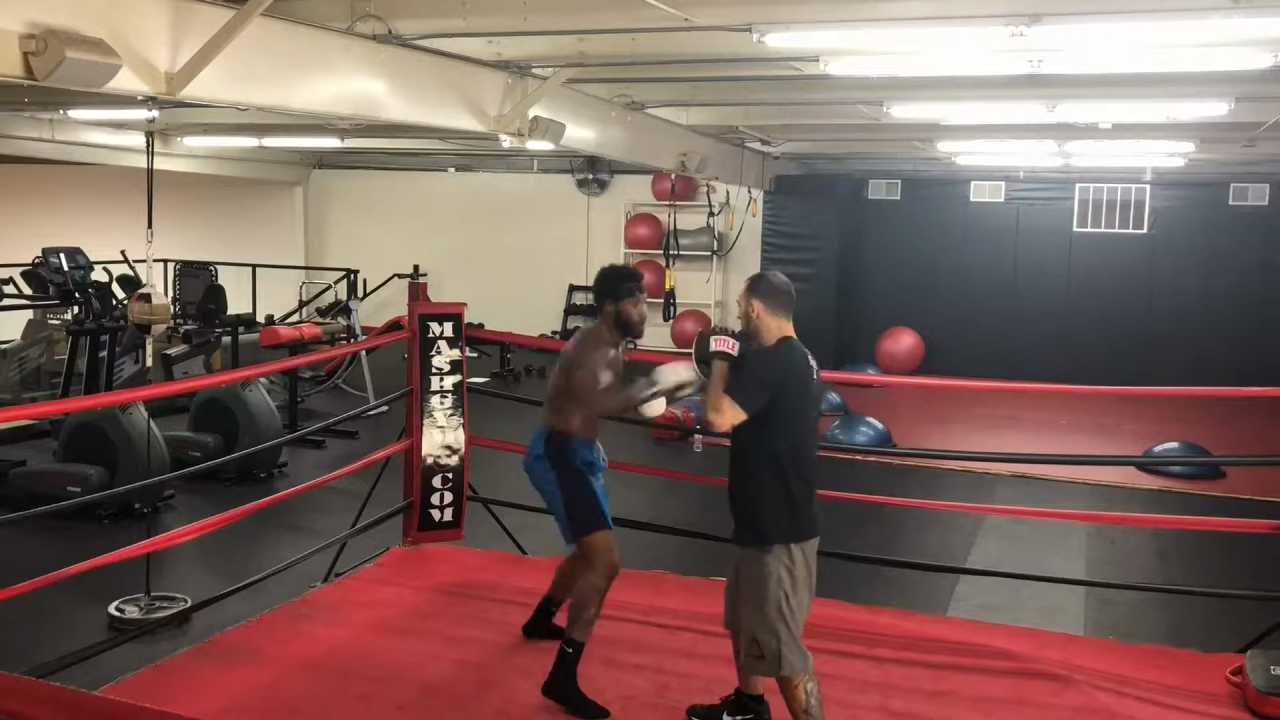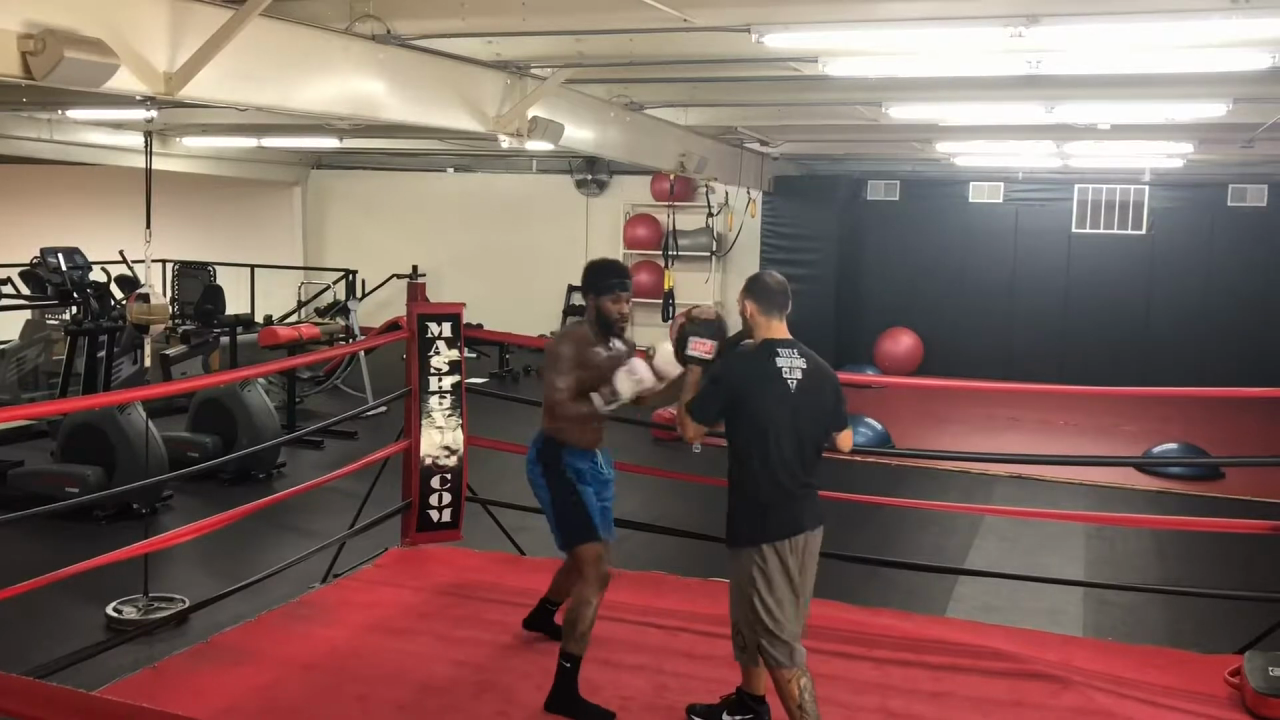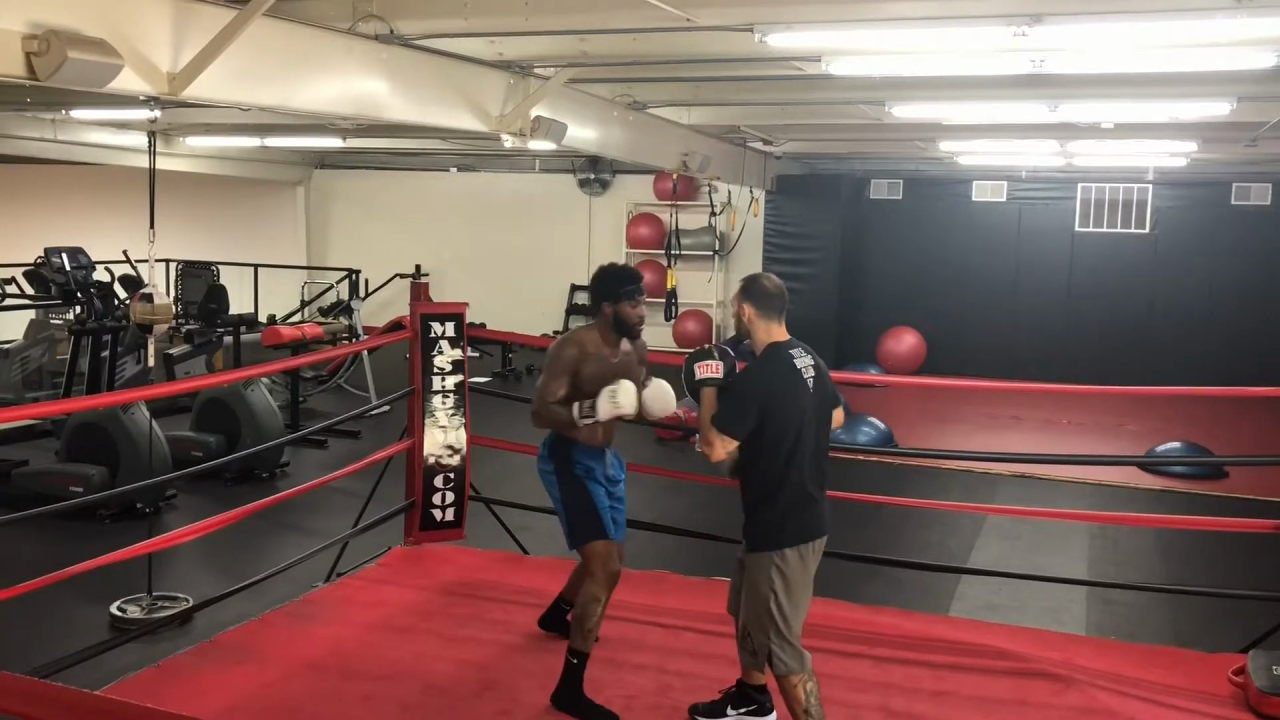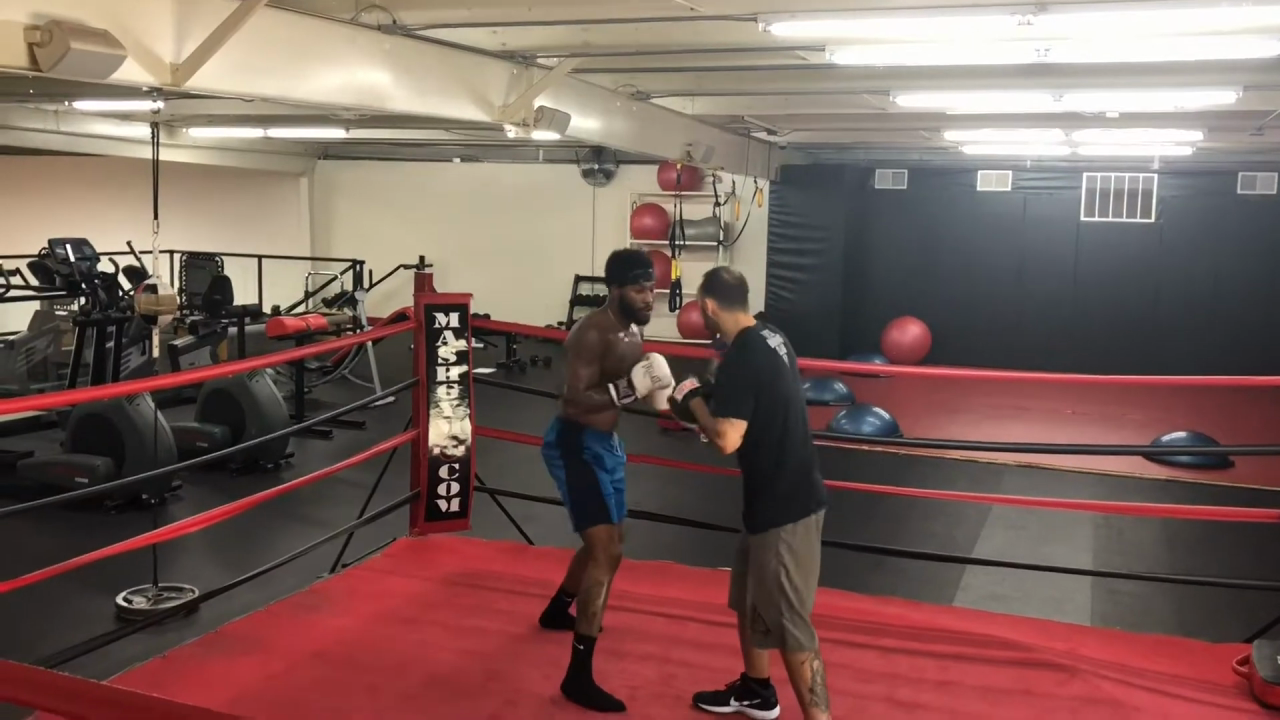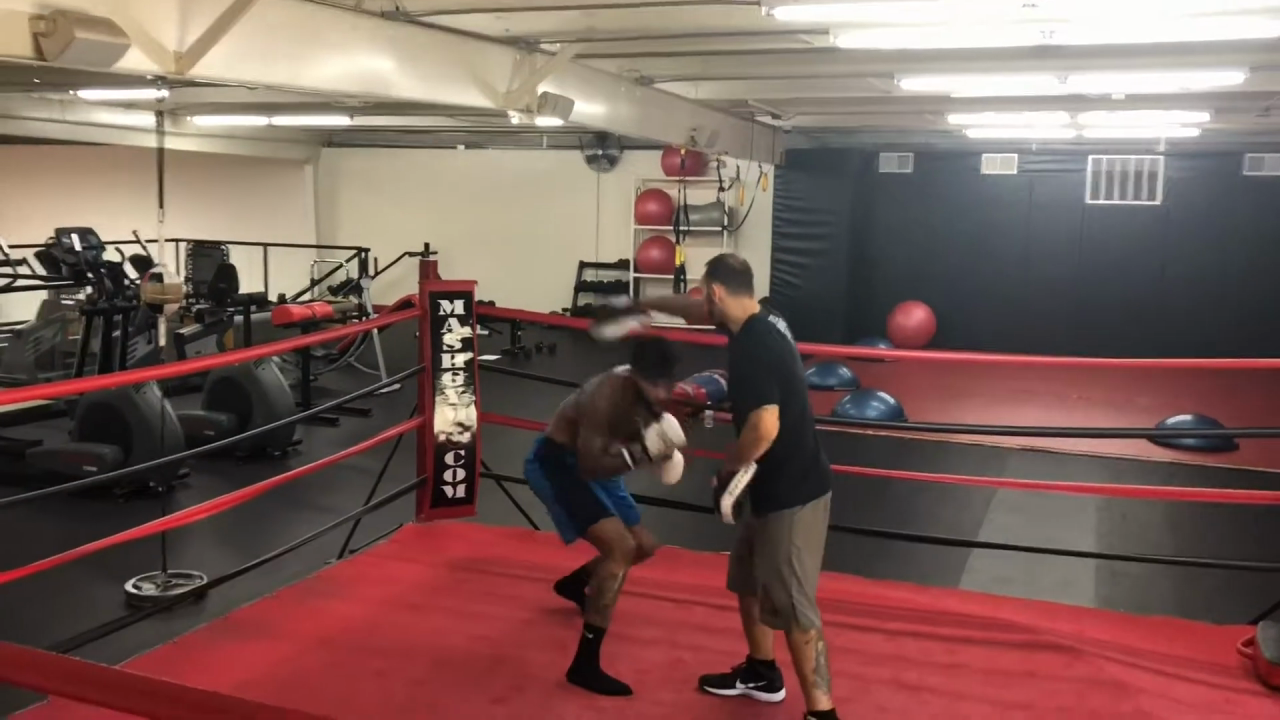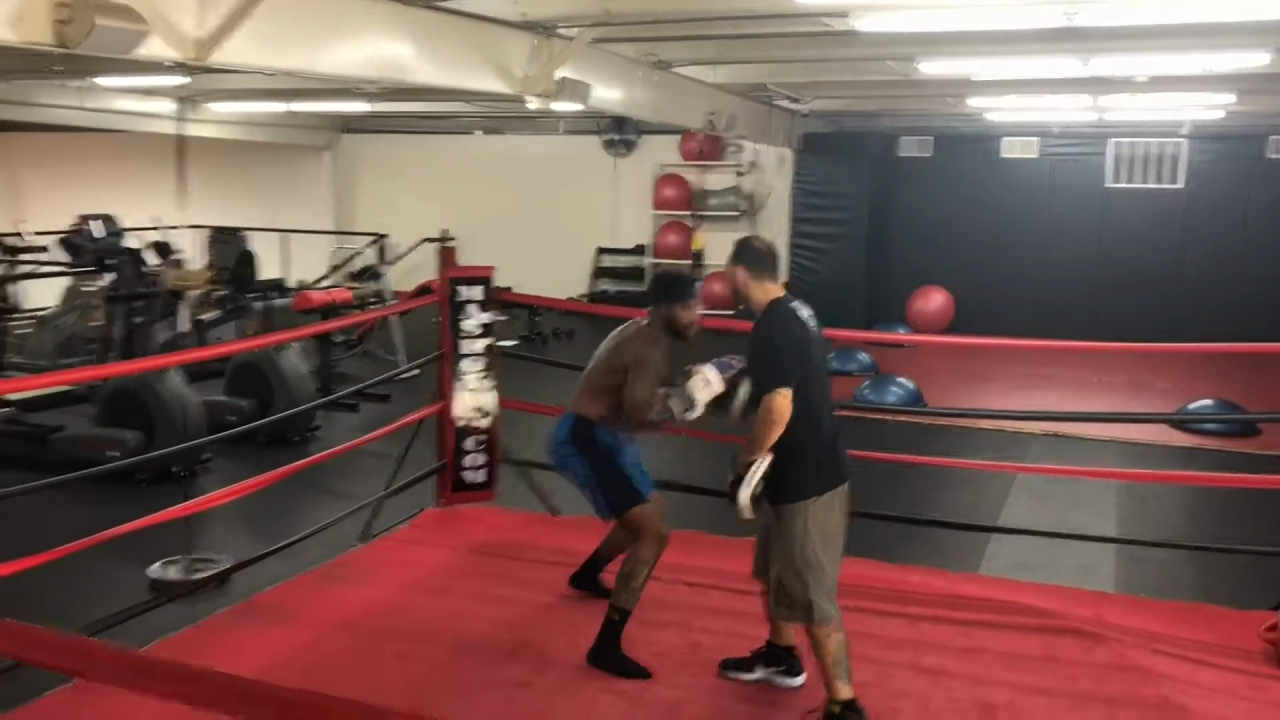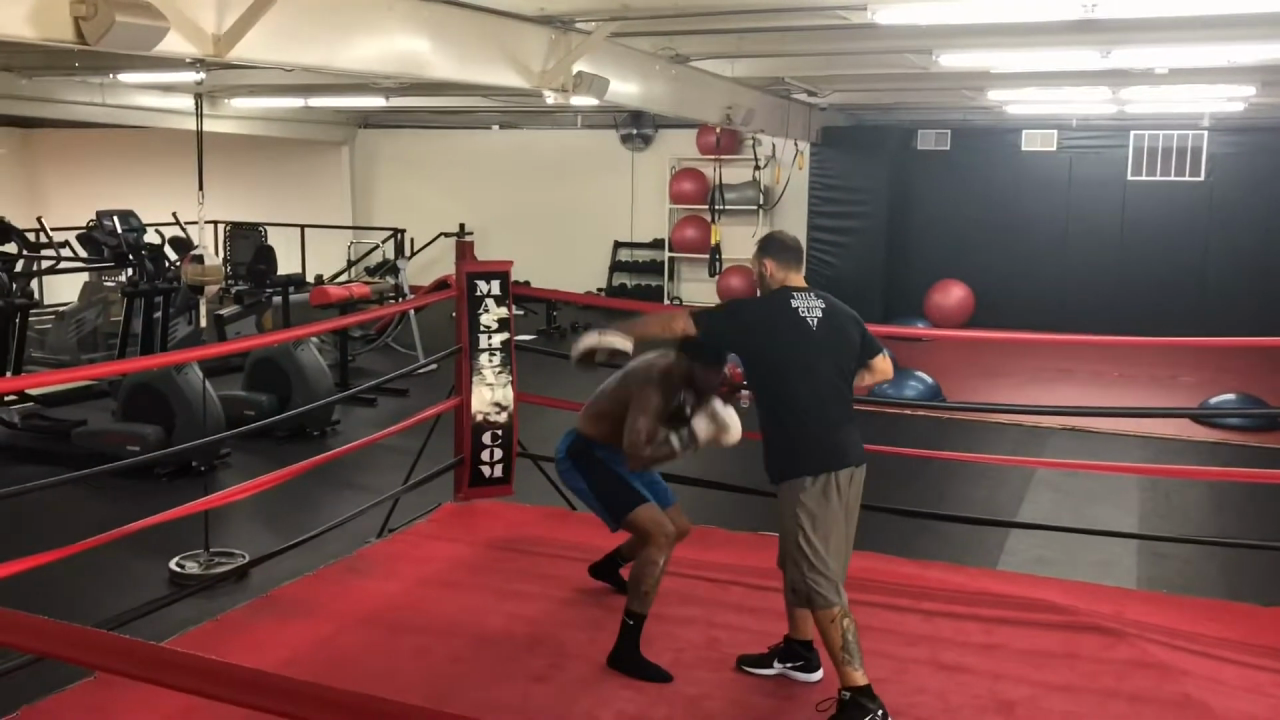
dt=0.4s
person 1, frame 1
left shoulder: (772, 361)
right shoulder: (796, 359)
left elbow: (719, 417)
left wrist: (720, 360)
right wrist: (735, 362)
left hip: (780, 527)
right hip: (767, 520)
left knee: (780, 641)
right knee: (743, 616)
person 1, frame 2
left shoulder: (738, 365)
right shoulder: (820, 370)
left elbow: (689, 428)
right elbow: (844, 442)
left wrist: (696, 362)
left hip: (764, 524)
right hip: (804, 517)
left knee: (777, 637)
right knee: (753, 618)
person 1, frame 3
left shoulder: (757, 377)
right shoulder: (810, 362)
left elbow: (715, 448)
right elbow: (835, 418)
left wrist: (707, 386)
left hip: (782, 528)
right hip: (804, 516)
left knee: (779, 641)
right knee: (749, 613)
person 1, frame 4
left shoulder: (739, 360)
right shoulder: (770, 339)
left elbow: (727, 439)
left wrist: (695, 403)
right wrist: (719, 393)
left hip: (784, 506)
right hip: (784, 495)
left knee: (786, 621)
right knee: (748, 598)
person 1, frame 5
left shoulder: (752, 346)
right shoulder: (763, 321)
left elbow: (765, 427)
right elbow: (701, 309)
left wrist: (730, 470)
right wrist: (648, 304)
left hip: (793, 491)
right hip: (780, 484)
left knee: (791, 603)
right knee: (747, 578)
right ankle: (760, 671)
person 1, frame 6
left shoulder: (772, 330)
right shoulder: (793, 311)
left elbow: (777, 409)
left wrist: (746, 459)
right wrist: (745, 384)
left hip: (808, 480)
right hip: (797, 472)
left knee: (810, 595)
right knee: (773, 568)
right ankle: (781, 657)
person 1, frame 7
left shoulder: (758, 314)
right shoulder: (841, 313)
left elbow: (678, 322)
right elbow: (882, 370)
left wrist: (615, 334)
left hip: (810, 465)
right hip: (847, 457)
left knee: (818, 578)
right knee: (799, 561)
right ankle: (799, 650)
person 2, frame 1
left shoulder: (607, 343)
right shoulder: (592, 346)
right elbow: (600, 406)
left wrist: (648, 398)
right wrist: (663, 381)
left hip: (576, 454)
right hip: (557, 456)
left knee: (591, 552)
right knee: (604, 562)
left ankle: (540, 620)
right ankle: (562, 679)
person 2, frame 2
left shoulder: (618, 344)
right shoulder: (568, 344)
left elbow: (644, 405)
right elbow: (560, 411)
left wrist: (668, 378)
right wrist: (614, 394)
left hip: (589, 460)
right hip: (558, 462)
left knee: (587, 555)
right knee: (596, 572)
left ankle: (541, 616)
person 2, frame 3
left shoulder: (635, 347)
right shoulder: (572, 348)
left elbow: (644, 403)
right elbow: (541, 414)
left wrist: (655, 399)
right wrist: (591, 409)
left hip: (604, 459)
right hip: (570, 462)
left knee: (606, 559)
right knee: (605, 569)
left ankle: (556, 615)
person 2, frame 4
left shoulder: (632, 330)
right shoulder: (592, 333)
right elbow: (575, 401)
left wrist: (651, 386)
right wrist: (630, 387)
left hip: (605, 443)
right hip: (576, 444)
left knee: (608, 540)
right knee: (607, 553)
left ankle: (557, 611)
right ankle: (579, 677)
person 2, frame 5
left shoulder: (649, 393)
right shoulder: (606, 396)
right elbow: (591, 468)
left wrist: (662, 451)
right wrist: (644, 449)
left hip: (593, 465)
right hip: (557, 464)
left knee: (644, 546)
right knee: (620, 547)
left ankle: (573, 584)
right ankle: (585, 665)
person 2, frame 6
left shoulder: (643, 332)
right shoulder: (647, 346)
right elbow: (638, 418)
left wrist: (676, 396)
right wrist: (688, 399)
left hip: (600, 434)
right hip: (584, 441)
left knee: (647, 510)
right knee: (653, 534)
left ankle: (587, 574)
right ankle: (607, 646)
person 2, frame 7
left shoulder: (679, 374)
right shoulder: (652, 382)
left elbow: (672, 422)
right elbow: (637, 456)
left wrist: (711, 420)
right wrist: (694, 434)
left hip: (617, 451)
right hip: (586, 455)
left knee: (678, 528)
right knee: (660, 534)
left ankle: (606, 566)
right ankle: (626, 652)
